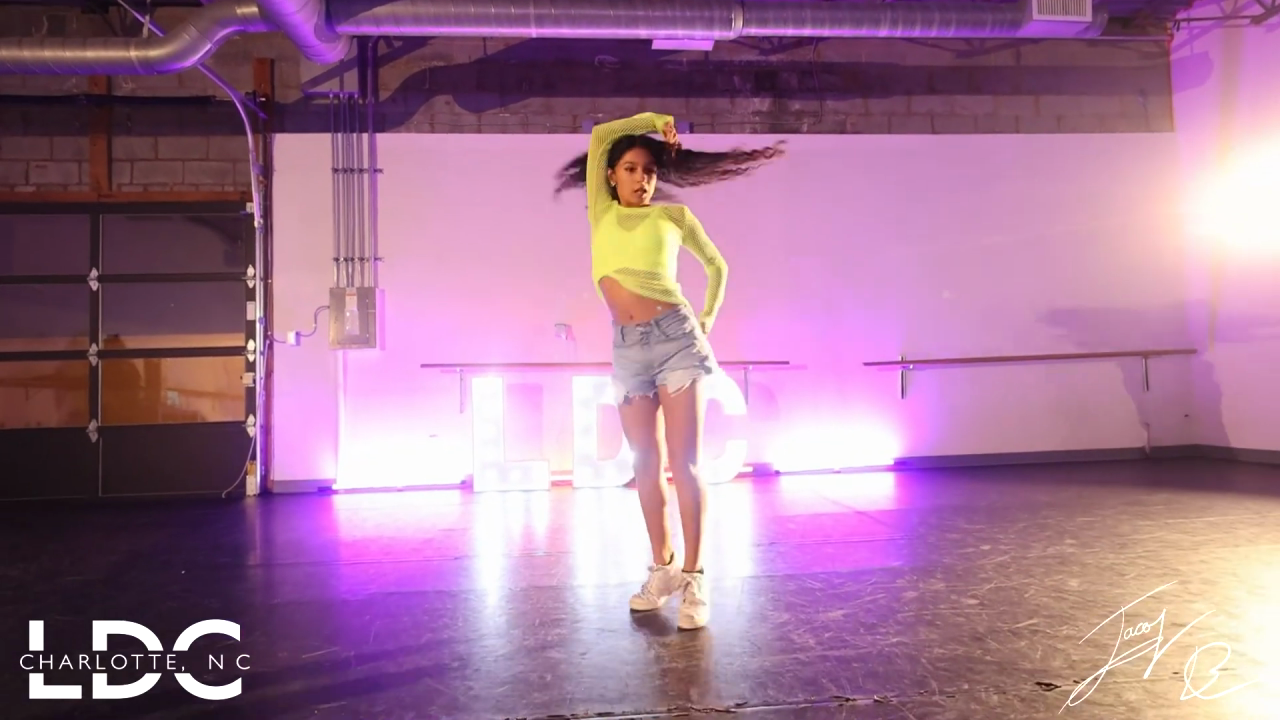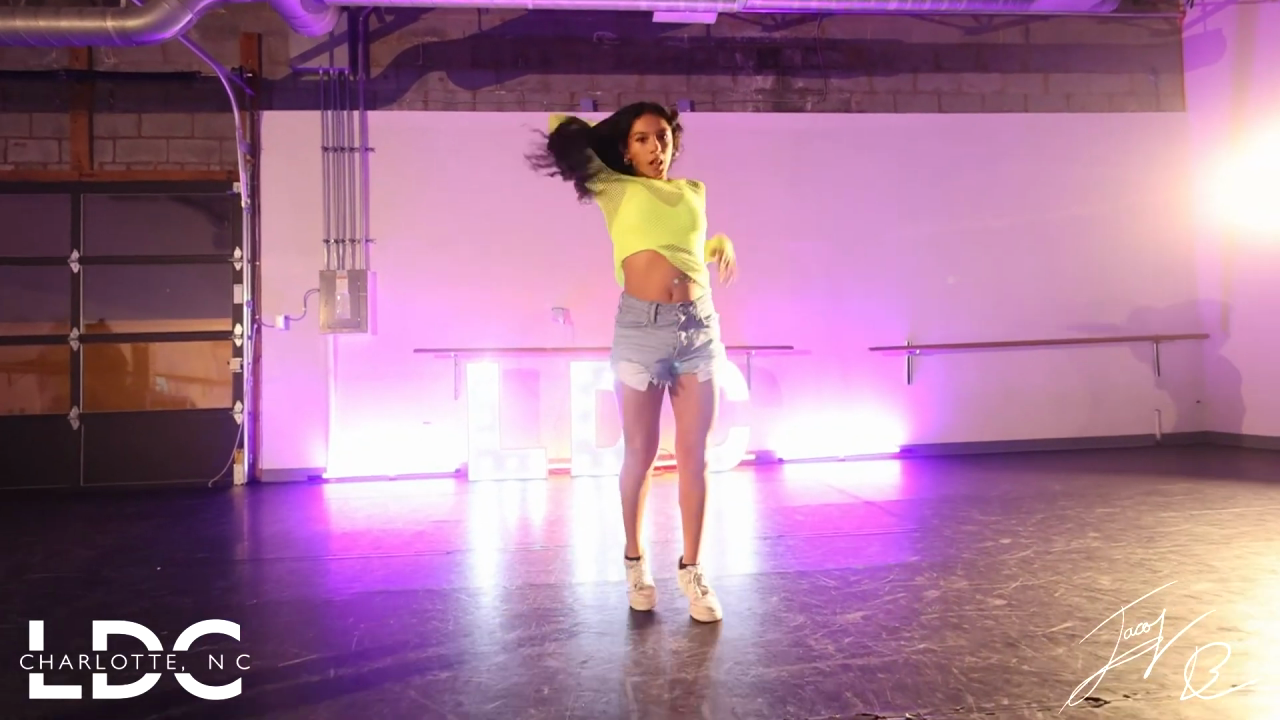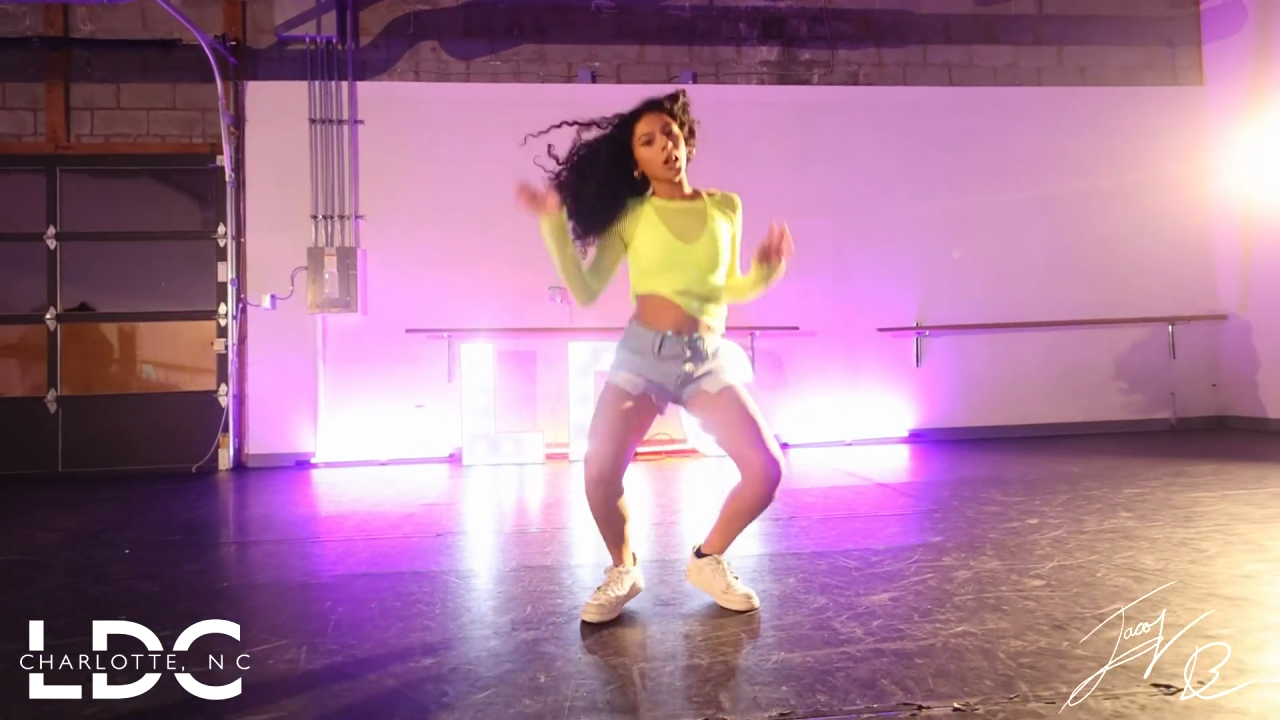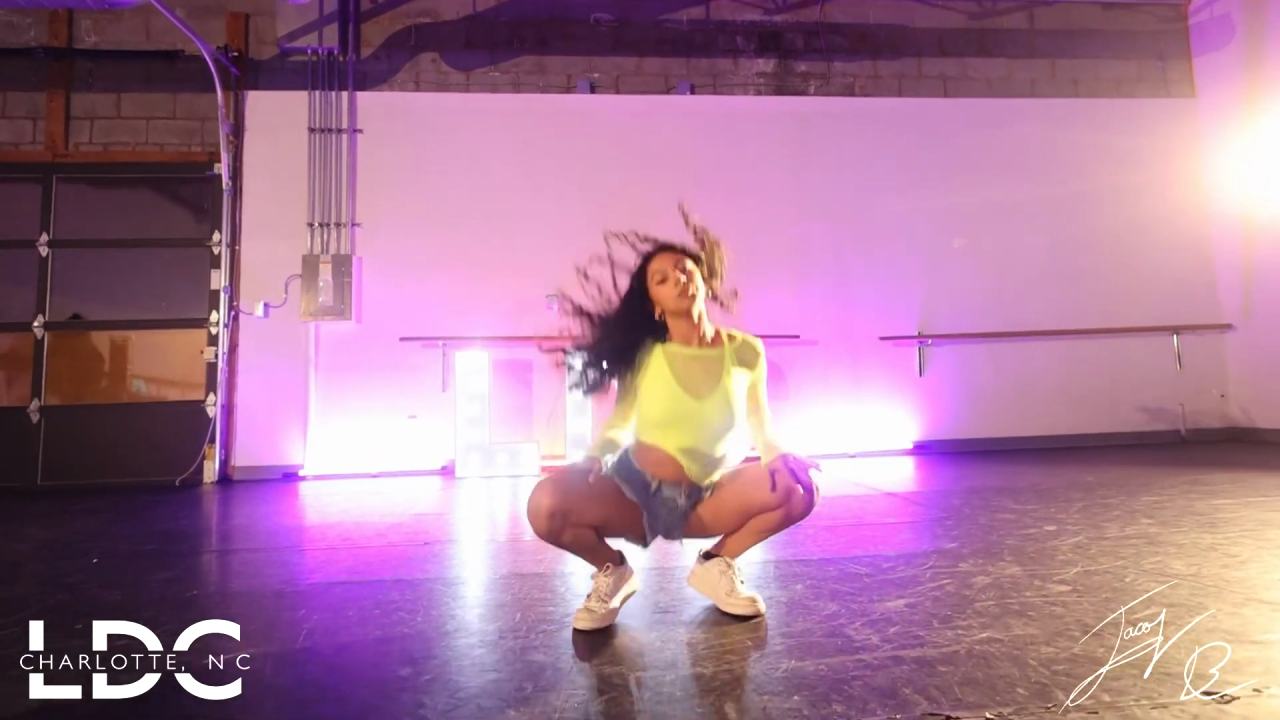
dt=0.2s
person 1, frame 1
left shoulder: (673, 215)
right shoulder: (600, 209)
left elbow: (716, 264)
left wrist: (705, 319)
left hip: (676, 340)
right hip: (630, 348)
left knee: (683, 466)
right knee: (646, 464)
right ankle: (662, 566)
person 1, frame 2
left shoulder: (693, 192)
right shoulder: (612, 188)
right elbow: (561, 130)
left wrist: (723, 250)
right wrist: (573, 127)
left hip: (698, 330)
right hip: (639, 330)
left knee: (693, 459)
right knee: (638, 460)
left ankle: (690, 570)
right ankle: (634, 561)
person 1, frame 3
left shoulder: (725, 207)
right shoulder: (629, 216)
left elbow: (733, 292)
right elbow: (584, 289)
left wrist: (767, 271)
right wrist: (554, 225)
left hip: (706, 360)
right hip: (641, 359)
left knee: (766, 471)
right knee: (601, 478)
left ankle: (710, 560)
right ankle: (622, 569)
person 1, frame 4
left shoulder: (746, 351)
right shoulder: (642, 353)
left elbow: (760, 421)
right elbow: (616, 424)
left wrist: (775, 453)
right wrist: (597, 460)
left hip: (702, 494)
right hip: (636, 490)
left knee: (797, 490)
right knee: (546, 507)
left ankle: (716, 565)
right ankle: (613, 571)
